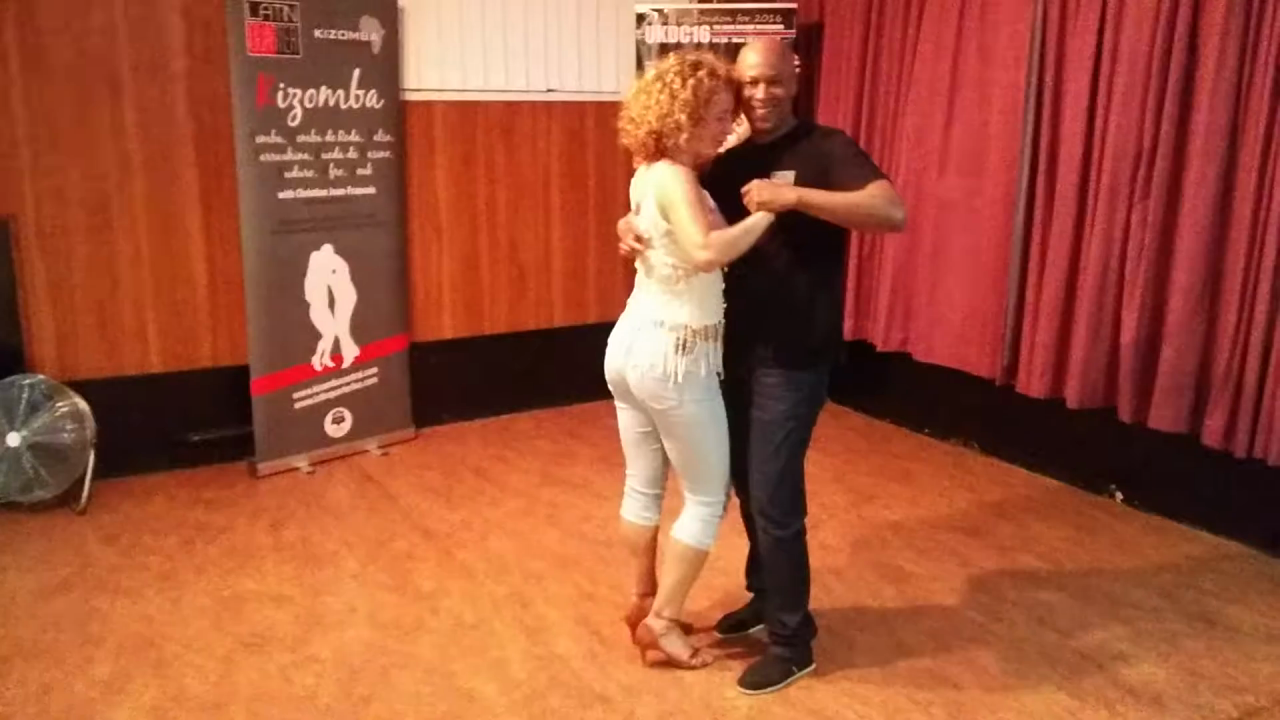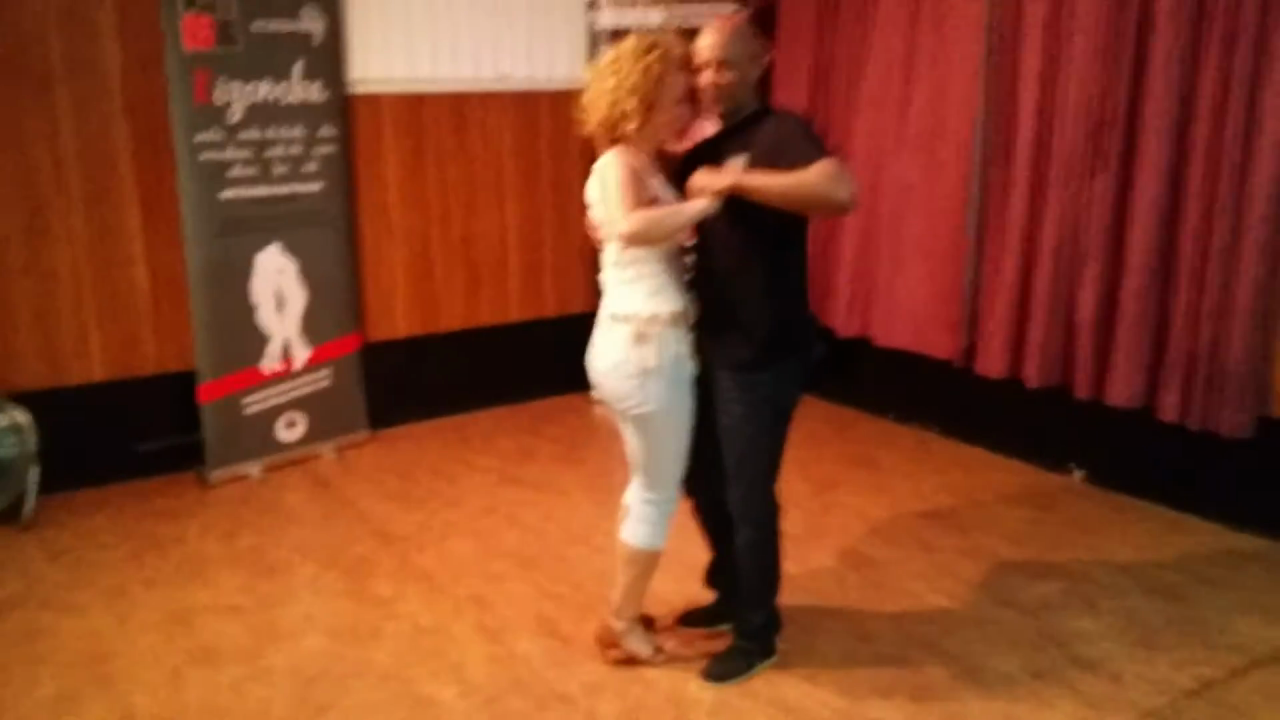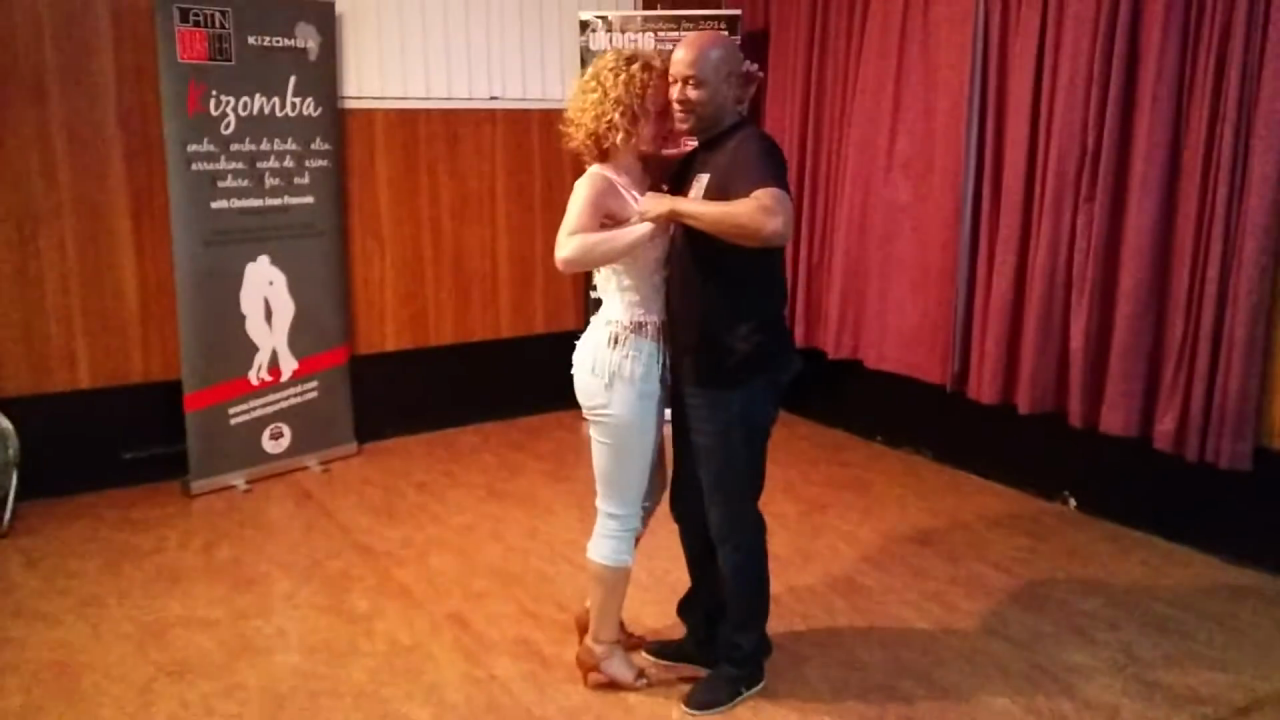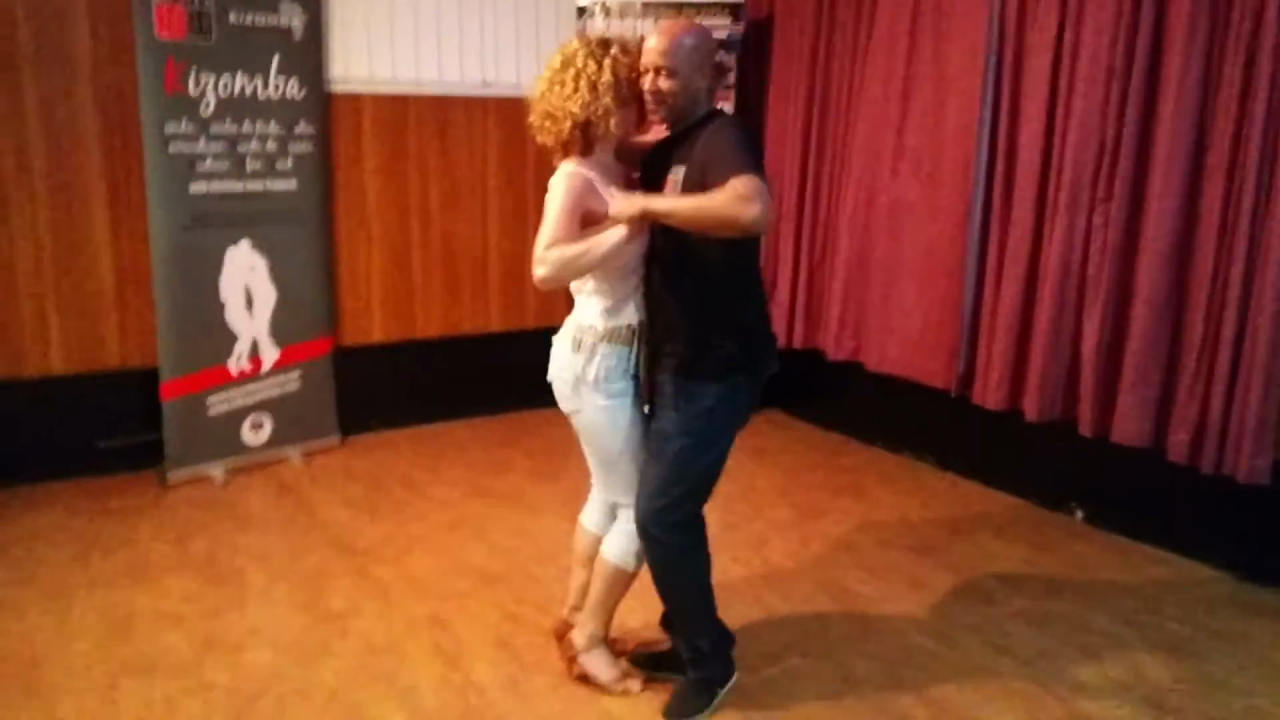
dt=0.7s
person 1, frame 1
left shoulder: (825, 149)
right shoulder: (730, 163)
left elbow: (891, 211)
left wrist: (795, 196)
right wrist: (633, 224)
left hip: (795, 355)
right hip: (740, 347)
left knee: (774, 495)
right knee: (747, 485)
left ankle: (791, 639)
right ankle: (765, 594)
person 1, frame 2
left shoulder: (781, 134)
right shoulder: (705, 151)
left elbow: (838, 192)
left wrist: (736, 181)
left hip: (764, 353)
right hip: (718, 346)
left knee: (747, 495)
right knee: (704, 477)
left ankle: (756, 633)
right ankle: (734, 593)
person 1, frame 3
left shoulder: (749, 151)
right shoulder: (695, 159)
left elbow: (772, 223)
left wrist: (675, 206)
left hip: (739, 369)
right hip: (697, 364)
left knee: (731, 516)
right knee: (690, 506)
left ankle: (743, 660)
right ankle: (706, 633)
person 1, frame 4
left shoulder: (721, 141)
right shoulder: (665, 151)
left elbow: (751, 209)
left wrist: (647, 206)
left hip: (716, 363)
right hip: (675, 357)
left knee: (661, 510)
right knee: (672, 508)
left ankle: (710, 658)
right ankle: (691, 643)
person 2, frame 1
left shoulder: (650, 173)
right shoulder: (674, 178)
right elbow: (706, 252)
right wrist: (768, 210)
left hip: (630, 344)
right hip: (675, 358)
left knee: (643, 486)
right knee: (709, 498)
left ankle: (642, 602)
right ankle: (662, 620)
person 2, frame 2
left shoulder: (641, 164)
right shoulder: (618, 169)
right elbow: (630, 229)
right wrist: (707, 201)
left hip: (626, 340)
right hip: (643, 349)
left knee: (648, 481)
right knee: (658, 496)
left ankle: (622, 604)
right ankle: (622, 626)
person 2, frame 3
left shoulder: (646, 177)
right shoulder: (599, 184)
right elbow: (567, 254)
right wrist: (652, 224)
left hip: (644, 353)
right hip: (621, 354)
left knee: (646, 495)
right knee: (621, 509)
left ankle: (598, 612)
right ankle: (601, 644)
person 2, frame 4
left shoulder: (617, 171)
right shoulder: (576, 179)
right elbow: (545, 268)
right wrist: (627, 227)
left hip: (615, 352)
right hip: (596, 357)
left knee: (611, 495)
right knee: (642, 507)
left ankle: (576, 616)
right ankle: (588, 638)
